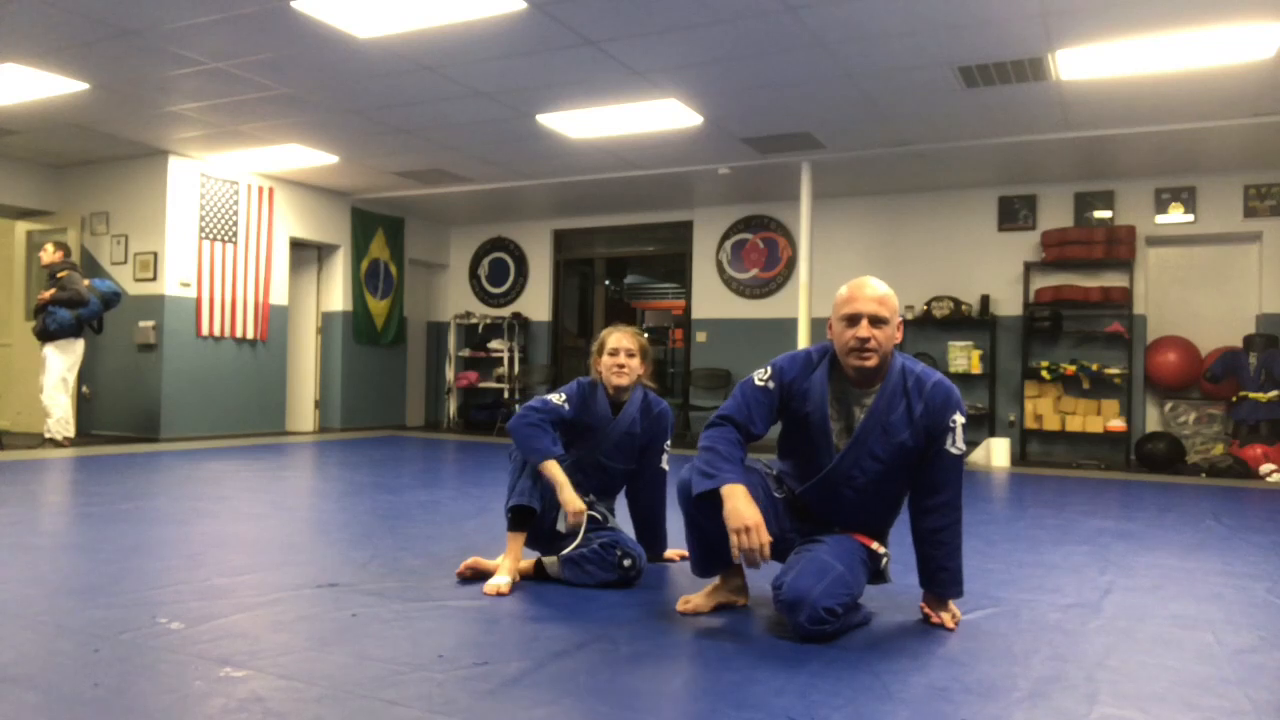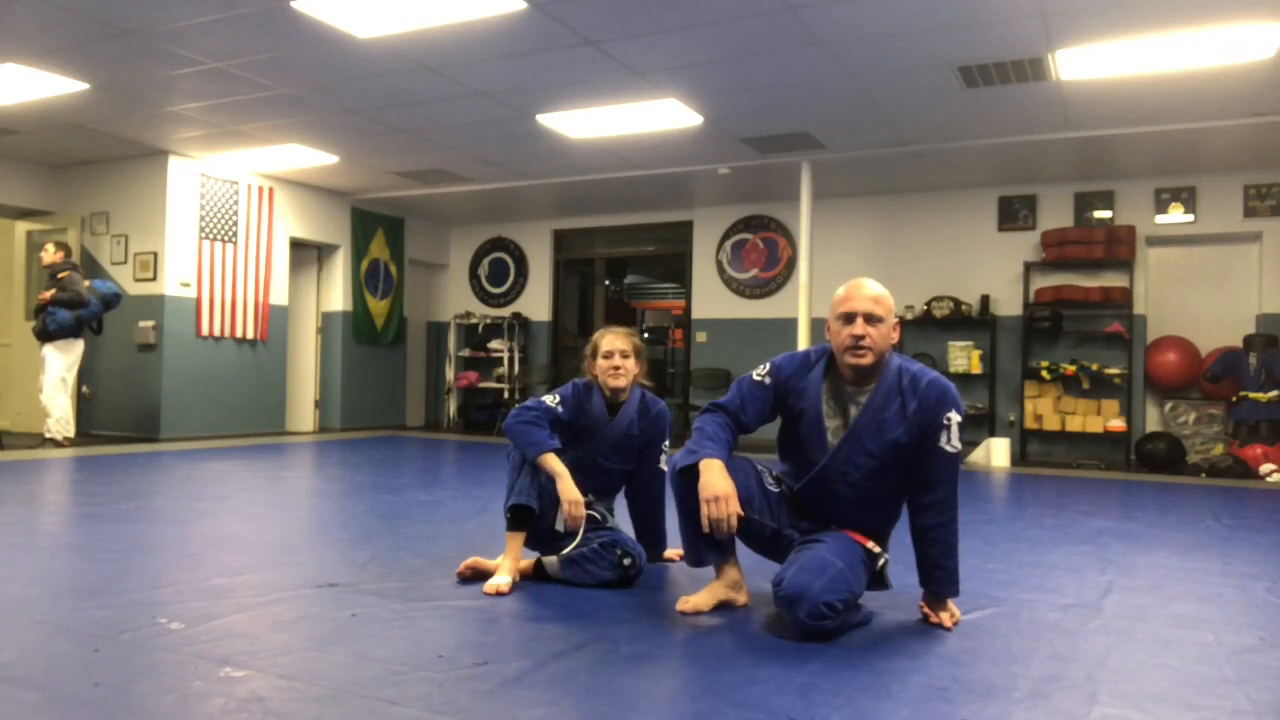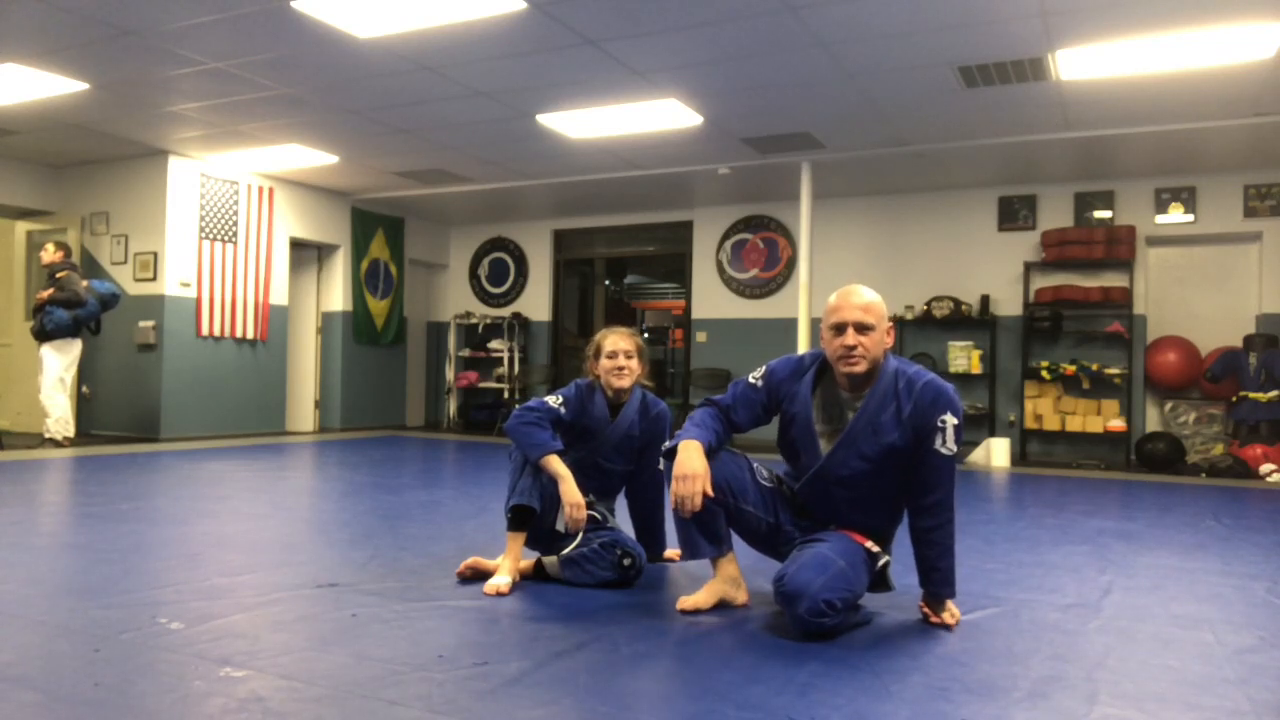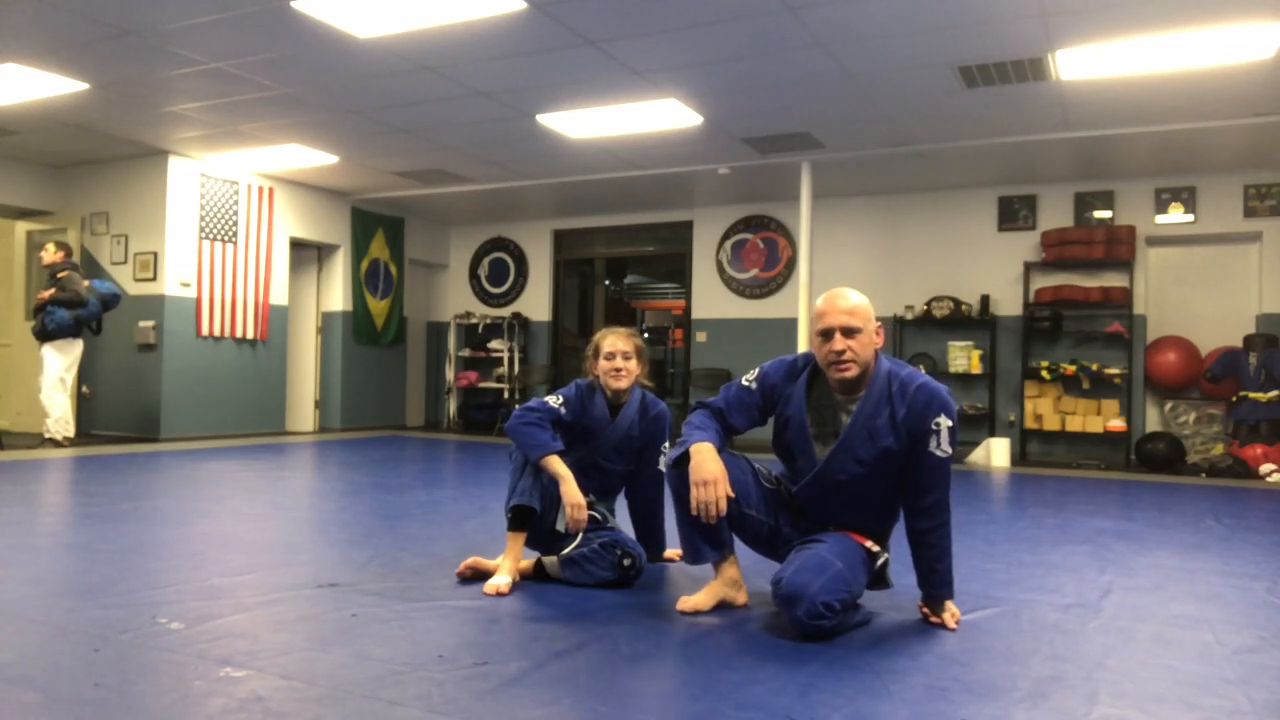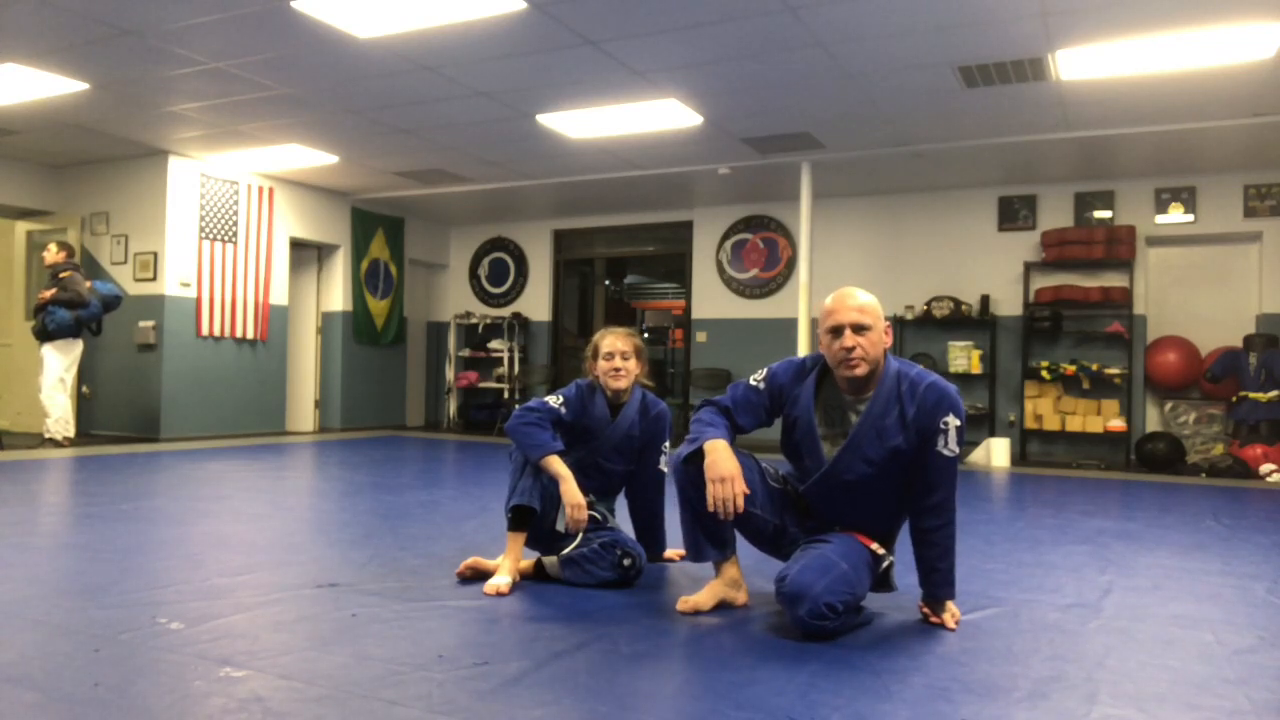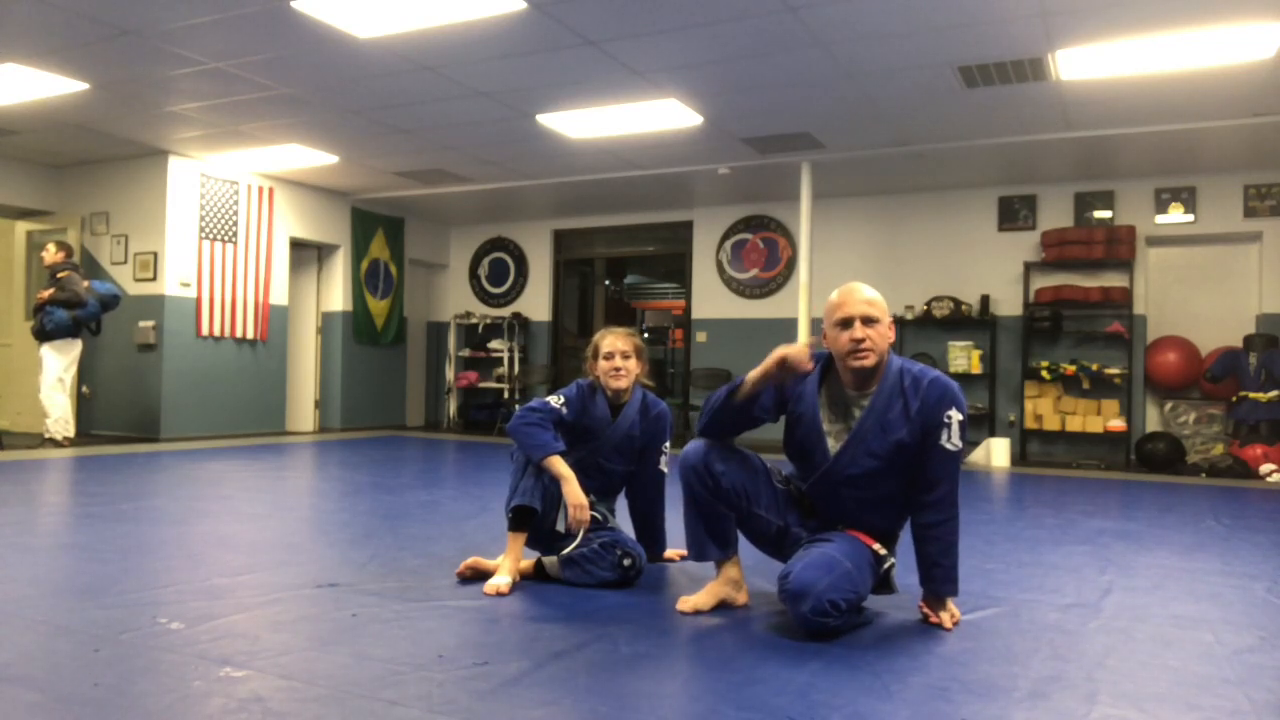
dt=0.7s
person 1, frame 1
left shoulder: (934, 398)
right shoulder: (796, 371)
left elbow: (936, 503)
right elbow: (726, 427)
left wrist: (940, 592)
right wrist: (733, 492)
left hip: (851, 535)
right hip: (786, 504)
left knee: (808, 608)
right knee: (698, 481)
left ankle: (848, 608)
right ankle: (730, 582)
person 1, frame 2
left shoulder: (930, 396)
right shoulder: (795, 371)
left elbow: (933, 502)
right elbow: (722, 414)
left wrist: (939, 591)
right wrist: (710, 465)
left hip: (851, 535)
right hip: (785, 508)
left knee: (807, 604)
right knee: (690, 467)
left ankle: (850, 608)
right ankle: (728, 578)
person 1, frame 3
left shoulder: (929, 398)
right shoulder: (793, 374)
left elbow: (932, 504)
right elbow: (719, 410)
left wrist: (938, 593)
right wrist: (691, 445)
left hip: (854, 535)
right hip: (787, 509)
left knee: (807, 599)
right knee: (690, 458)
right ankle: (726, 576)
person 1, frame 4
left shoulder: (921, 399)
right shoulder: (786, 376)
left elbow: (927, 505)
right elbow: (712, 412)
left wrist: (937, 594)
right wrist: (702, 449)
left hip: (850, 535)
right hip: (784, 509)
left knee: (806, 602)
right knee: (688, 462)
right ankle: (728, 578)
person 1, frame 5
left shoulder: (931, 399)
right shoulder: (795, 377)
left elbow: (932, 505)
right elbow: (717, 410)
left wrist: (938, 594)
right wrist: (716, 448)
left hip: (857, 536)
right hip: (790, 509)
left knee: (809, 601)
right knee: (692, 460)
right ankle: (728, 577)
person 1, frame 6
left shoulder: (932, 395)
right shoulder: (802, 374)
left elbow: (935, 502)
right elbow: (712, 424)
left wrist: (938, 592)
right wrist: (760, 377)
left hip: (857, 536)
right hip: (792, 511)
left knee: (810, 597)
right knee: (700, 455)
left ankle: (867, 575)
right ankle: (728, 577)
person 2, frame 1
left shoulder: (656, 413)
right shoulder: (582, 393)
left elbow: (648, 485)
right elbow: (525, 421)
left wrist: (655, 548)
right wrist: (564, 489)
left hip: (590, 514)
right hip: (545, 507)
left knee: (631, 561)
right knee: (535, 443)
left ankle: (522, 567)
right ankle: (509, 561)
person 2, frame 2
left shoulder: (653, 413)
right shoulder: (578, 394)
left elbow: (647, 485)
right elbow: (519, 420)
left wrist: (654, 548)
right wrist: (562, 477)
left hip: (590, 516)
right hip: (544, 506)
left knee: (631, 560)
right knee: (531, 444)
left ankle: (522, 568)
right ankle: (509, 562)
person 2, frame 3
left shoulder: (654, 413)
right shoulder: (579, 395)
left elbow: (647, 485)
right elbow: (521, 420)
left wrist: (654, 548)
right wrist: (565, 478)
left hip: (590, 515)
right hip: (545, 505)
left knee: (630, 559)
right knee: (532, 444)
left ankle: (523, 567)
right ankle: (509, 562)
person 2, frame 4
left shoulder: (653, 413)
right shoulder: (580, 394)
left elbow: (647, 485)
right elbow: (521, 420)
left wrist: (654, 548)
right wrist: (566, 478)
left hip: (590, 515)
right hip: (544, 506)
left knee: (630, 560)
right knee: (532, 446)
left ankle: (522, 567)
right ankle: (508, 561)
person 2, frame 5
left shoulder: (654, 413)
right shoulder: (579, 395)
left elbow: (647, 485)
right elbow: (522, 421)
left wrist: (654, 548)
right wrist: (565, 479)
left hip: (590, 514)
right hip: (545, 507)
left knee: (630, 560)
right knee: (533, 446)
left ankle: (522, 567)
right ankle: (508, 561)
person 2, frame 6
left shoulder: (654, 414)
right shoulder: (581, 395)
left elbow: (648, 486)
right elbow: (524, 421)
left wrist: (654, 548)
right wrist: (568, 479)
left hip: (591, 515)
right hip: (545, 506)
left knee: (630, 560)
right knee: (535, 446)
left ankle: (522, 567)
right ankle: (509, 562)
person 3, frame 1
left shoulder: (68, 275)
right shoulder: (54, 278)
left elbow: (82, 296)
right elbow: (41, 310)
left wrist: (51, 297)
right wrist: (42, 303)
left hip: (65, 344)
right hip: (52, 343)
left knee: (54, 392)
right knee: (51, 392)
left ankle: (58, 438)
right ankle: (59, 437)
person 3, frame 2
left shoulder: (69, 276)
right shoulder: (54, 279)
left elbow: (82, 297)
right elbow: (42, 311)
left wrist: (51, 297)
right wrist: (43, 302)
left hip: (64, 343)
right hip: (51, 343)
left knee: (53, 392)
right knee: (53, 392)
left ankle: (58, 438)
right ankle: (61, 436)
person 3, frame 3
left shoulder: (68, 276)
right shoulder: (53, 278)
left elbow: (79, 297)
right elbow: (39, 311)
left wrist: (49, 297)
right wrist: (40, 302)
left hip: (62, 343)
right hip: (50, 343)
left knee: (52, 391)
right knee: (52, 391)
left ankle: (57, 438)
right ankle: (61, 436)
person 3, frame 4
left shoulder: (69, 275)
right shoulder: (54, 279)
left elbow: (81, 297)
right elbow: (40, 311)
left wrist: (50, 297)
right wrist: (42, 302)
left hip: (63, 343)
right hip: (51, 343)
left knee: (52, 391)
right knee: (55, 391)
left ankle: (58, 438)
right ankle: (60, 436)
person 3, frame 5
left shoulder: (70, 276)
right shoulder: (55, 278)
left elbow: (82, 297)
right elbow: (39, 311)
left wrist: (52, 296)
right wrist: (42, 302)
left hip: (63, 343)
right hip: (51, 343)
left knee: (52, 391)
right knee: (55, 391)
left ankle: (58, 437)
right ankle: (60, 436)
person 3, frame 6
left shoulder: (68, 276)
right shoulder: (55, 278)
left elbow: (79, 297)
right elbow: (40, 310)
left wrist: (50, 297)
right wrist: (41, 302)
left hip: (62, 343)
right hip: (51, 343)
left knee: (51, 390)
right knee: (56, 391)
left ankle: (58, 437)
right ankle: (62, 436)
